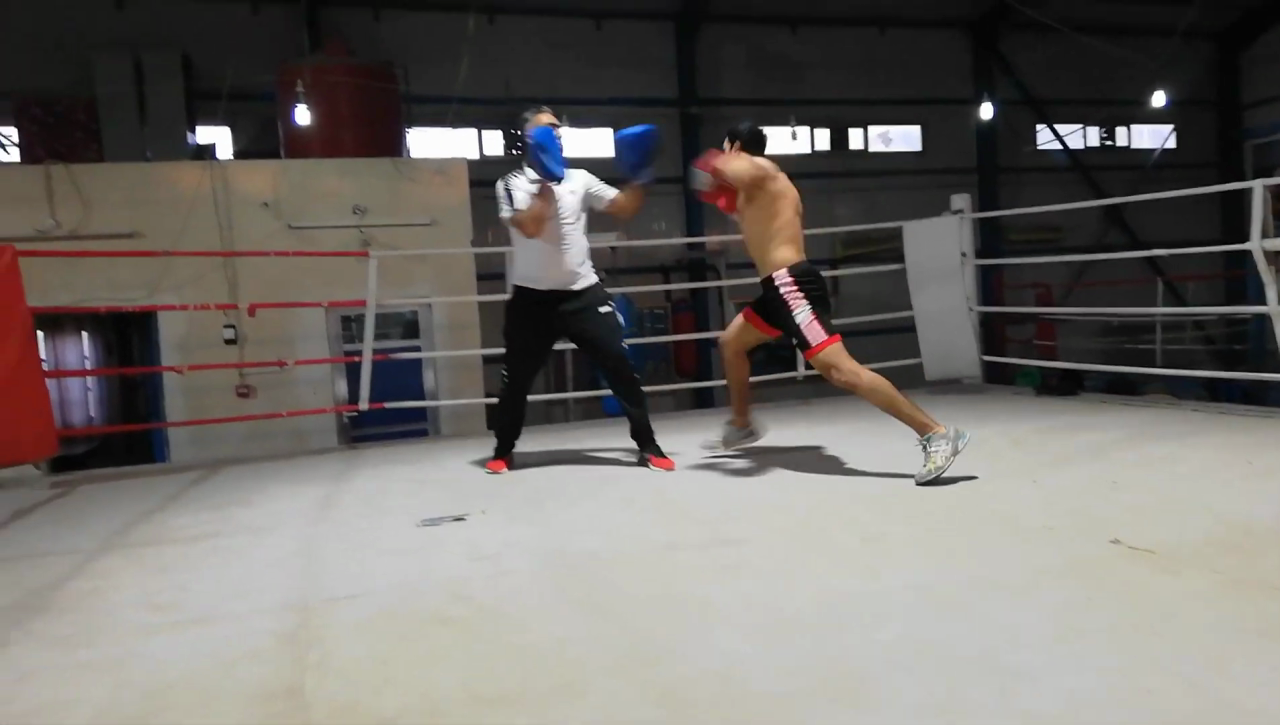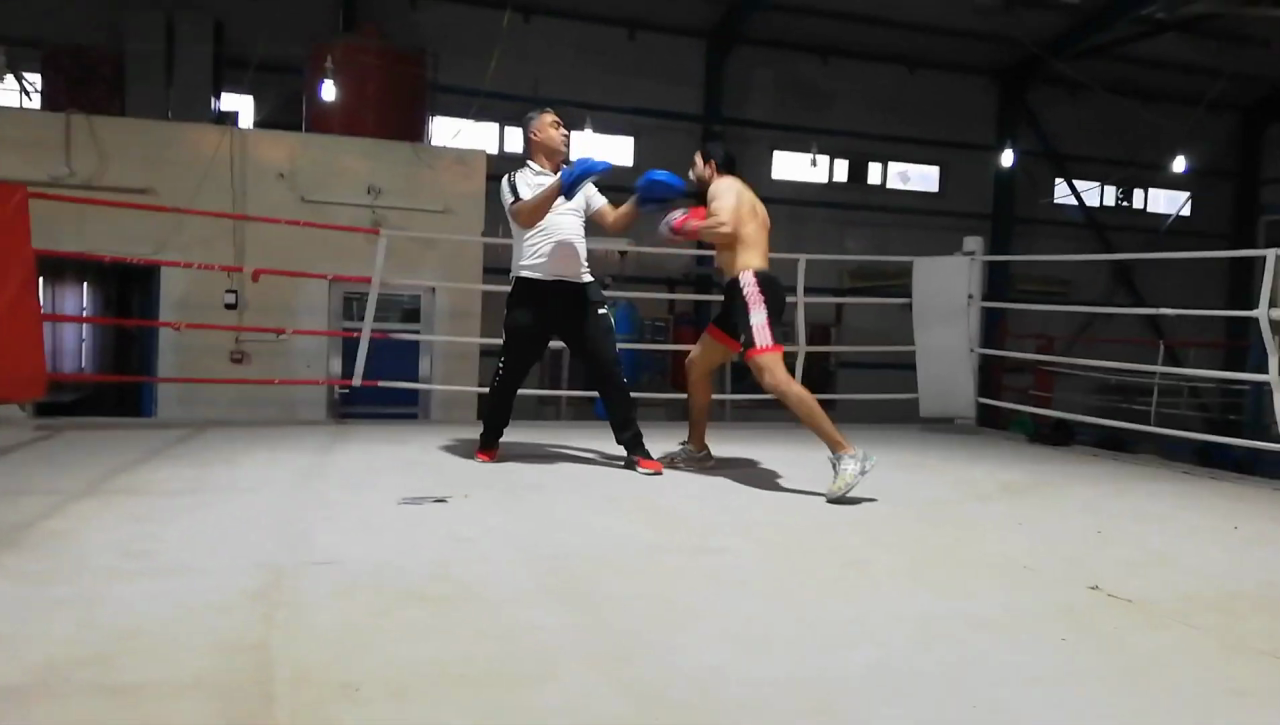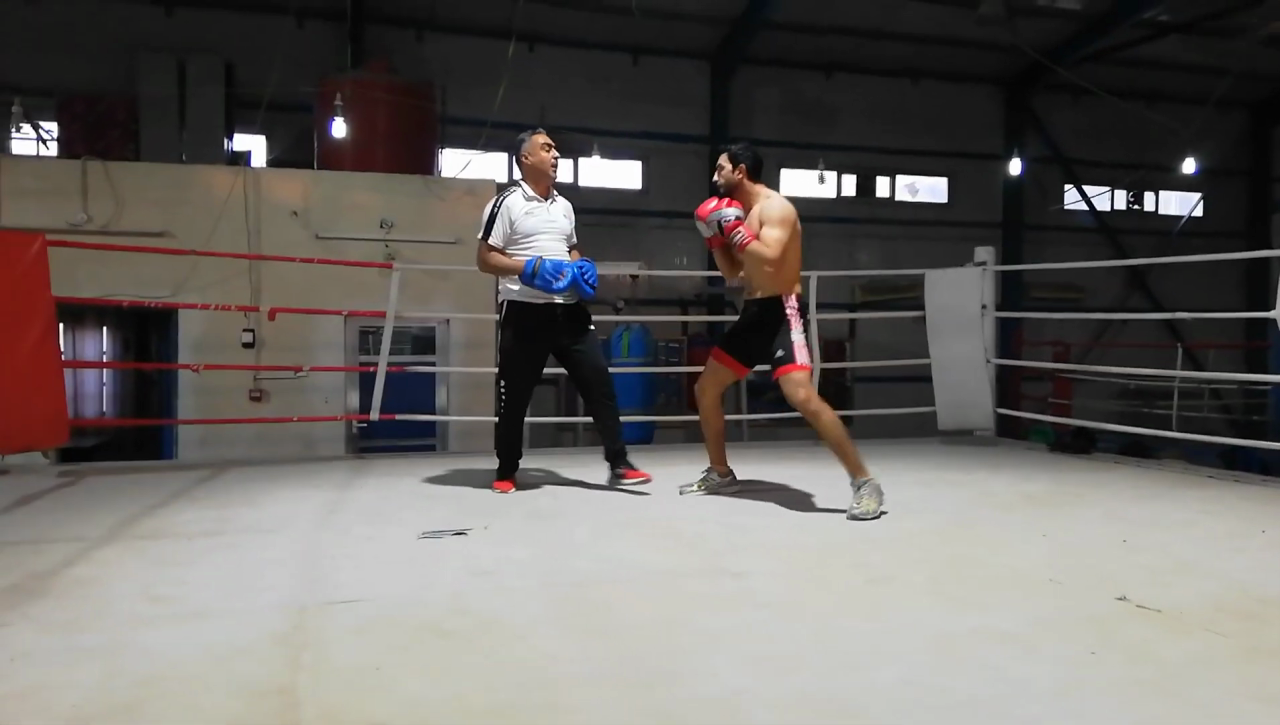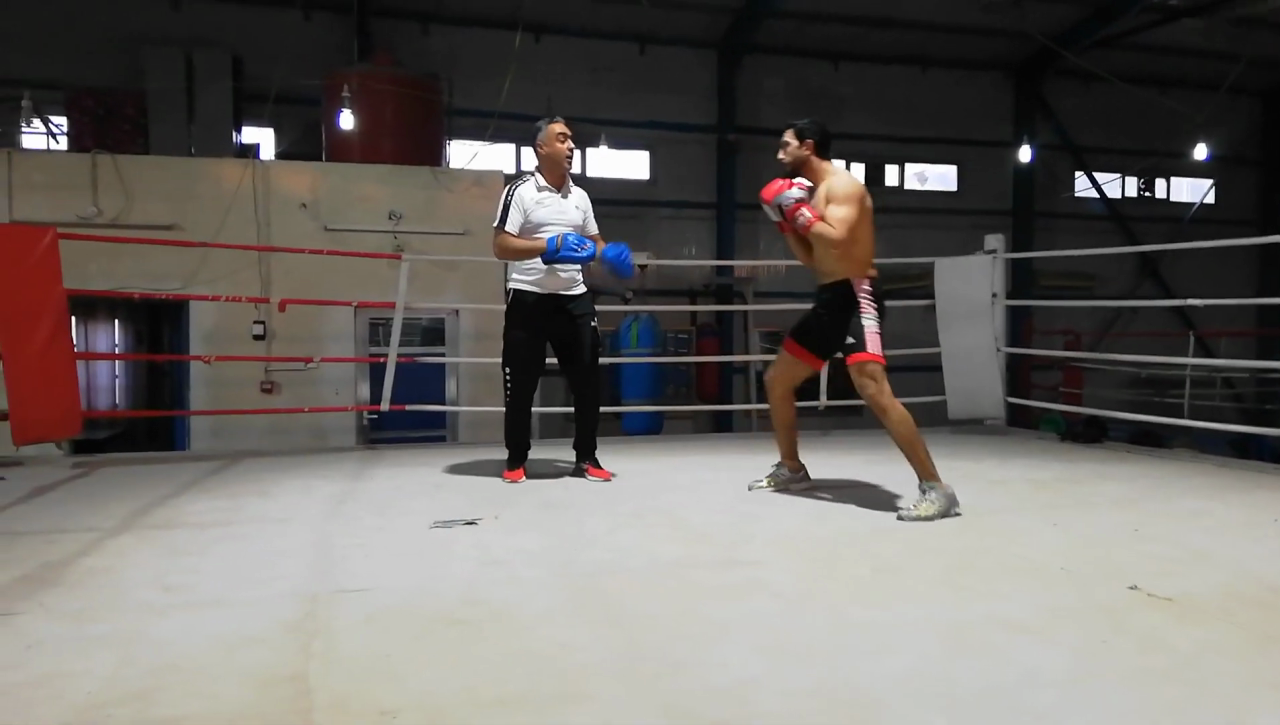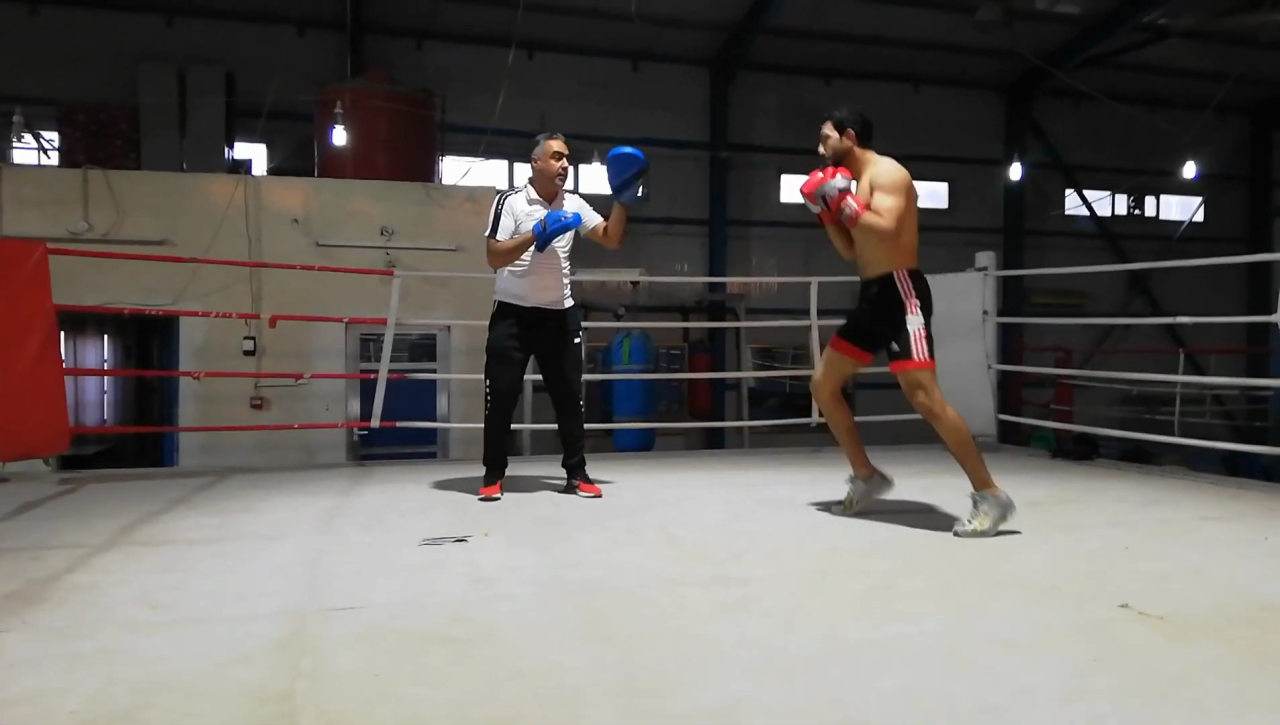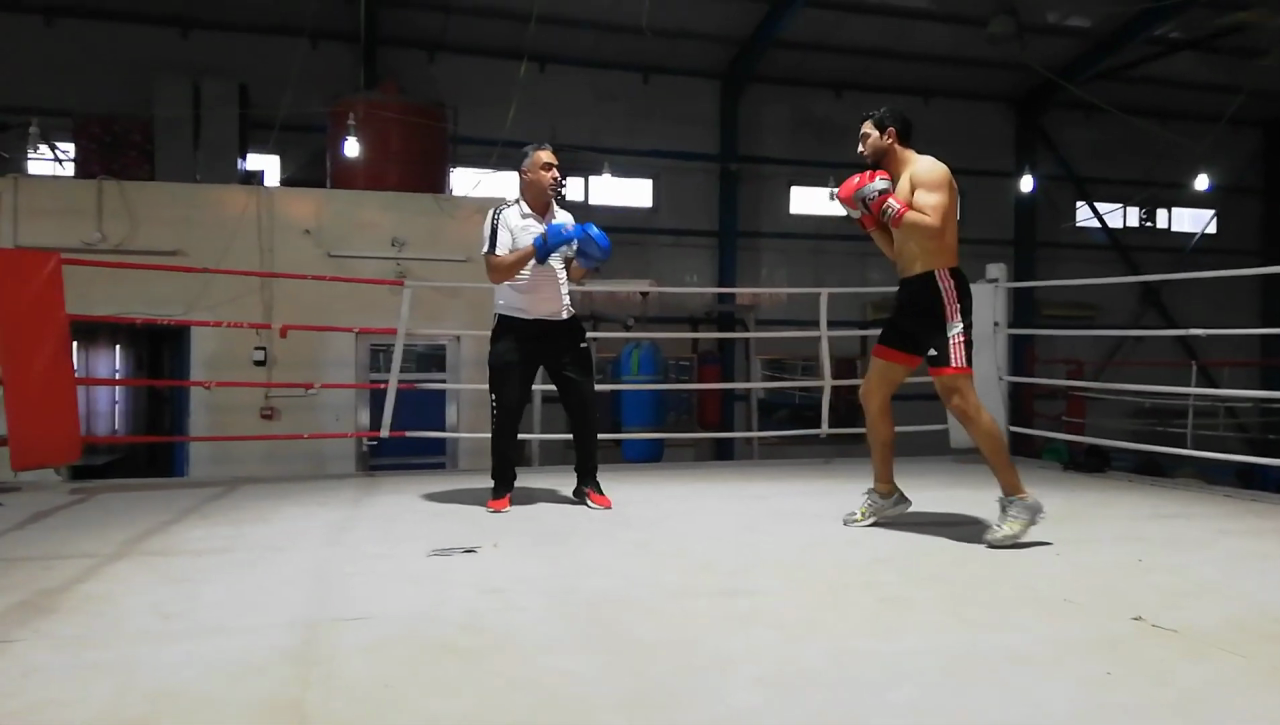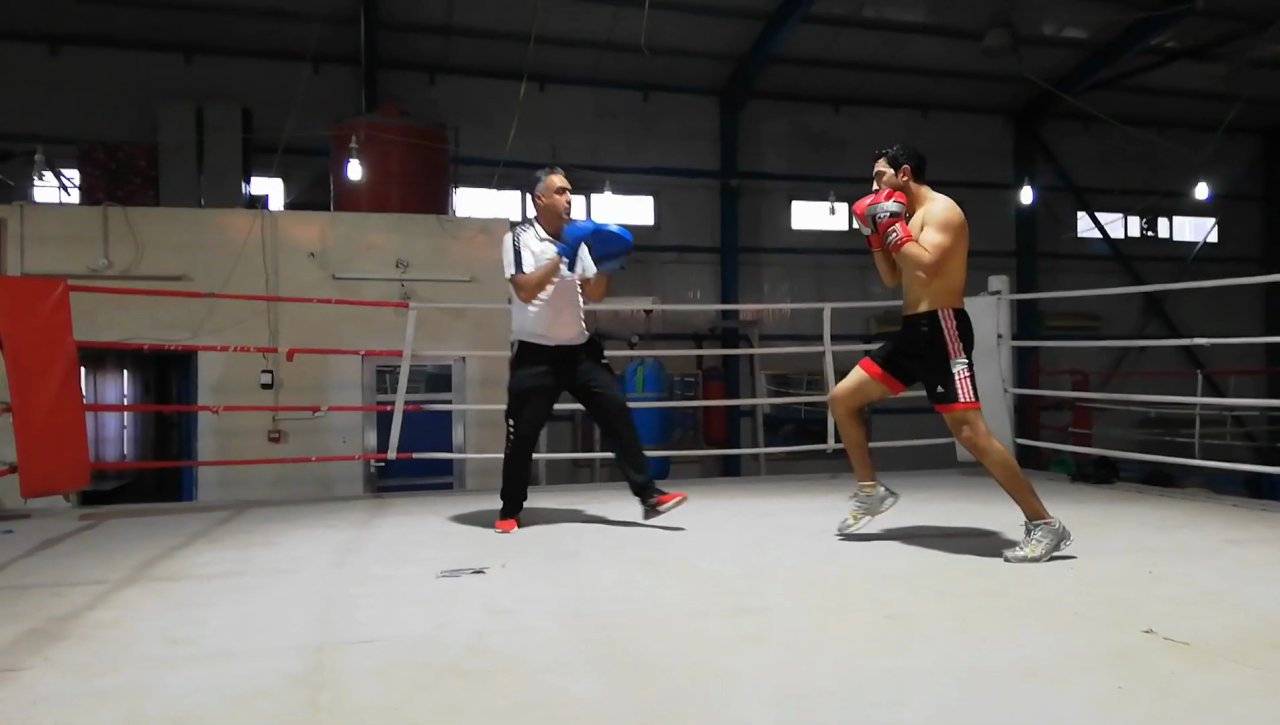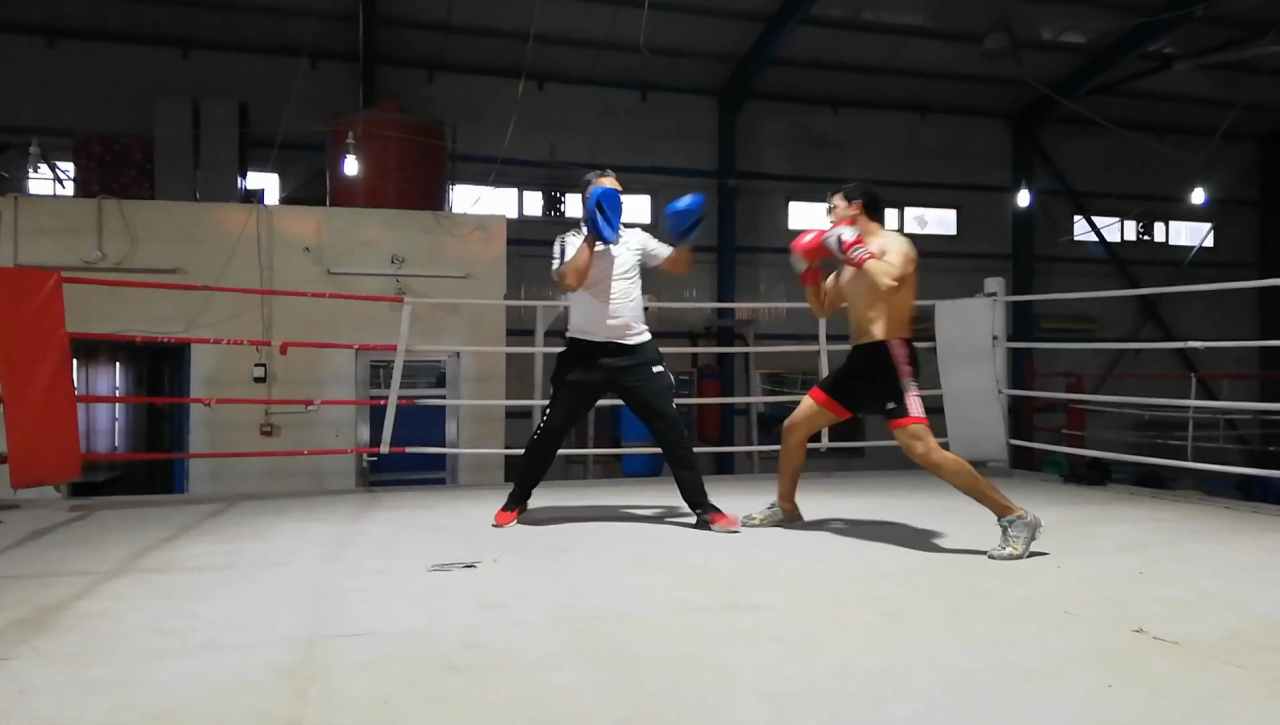
dt=0.3s
person 1, frame 1
left shoulder: (757, 169)
right shoulder: (767, 184)
left elbow: (740, 171)
left wrist: (707, 168)
right wrist: (729, 205)
left hip: (789, 284)
right hip: (779, 285)
left knee: (838, 369)
right knee: (730, 344)
left ankle: (935, 435)
right ankle: (740, 426)
person 1, frame 2
left shoulder: (726, 187)
right shoulder: (745, 201)
left elbow: (726, 228)
left wrist: (687, 226)
right wrist: (702, 231)
left hip: (752, 289)
right hip: (744, 292)
left knee: (773, 378)
right knee: (696, 364)
left ankle: (846, 454)
right ankle: (696, 449)
person 1, frame 3
left shoulder: (775, 207)
right shoulder: (744, 212)
left elbow: (771, 261)
right elbow: (731, 272)
left wrist: (734, 229)
right wrist: (716, 236)
left hip: (782, 311)
right hip: (754, 313)
left knee: (802, 397)
right knee: (707, 389)
left ankle: (865, 482)
right ankle: (718, 472)
person 1, frame 4
left shoulder: (842, 184)
right shoulder: (813, 191)
left elbow: (838, 242)
left wrist: (798, 211)
right wrist: (785, 220)
left hip: (855, 295)
right hip: (829, 299)
left knee: (875, 391)
right knee: (777, 381)
left ankle: (935, 488)
right ankle: (790, 469)
person 1, frame 5
left shoulder: (885, 173)
right shoulder: (856, 182)
left elbow: (884, 231)
left wrist: (842, 201)
right wrist: (826, 211)
left hip: (900, 293)
right hip: (871, 297)
left knee: (924, 398)
right knee: (823, 384)
left ankle: (991, 496)
right ankle: (868, 478)
person 1, frame 6
left shoulder: (928, 170)
right shoulder: (895, 183)
left elbow: (933, 229)
left wrist: (884, 203)
right wrist: (867, 215)
left hip: (940, 292)
right hip: (910, 296)
left knee: (959, 399)
right knee: (872, 395)
left ankle: (1018, 500)
right ankle: (885, 493)
person 1, frame 7
left shoulder: (942, 211)
right shoulder: (914, 218)
left elbow: (925, 267)
right elbow: (892, 278)
left wrist: (893, 224)
right wrist: (876, 232)
left hip: (941, 331)
right hip: (910, 331)
left knee: (973, 437)
right knee: (841, 399)
left ankle: (1042, 524)
right ankle: (870, 490)
person 1, frame 8
left shoulder: (892, 246)
right shoulder: (848, 266)
left elbow: (887, 283)
right elbow: (822, 309)
left wrist: (852, 248)
right wrist: (808, 270)
left hip: (890, 359)
right hip: (859, 360)
left knee: (922, 450)
right knee: (794, 427)
left ankle: (1015, 519)
right ankle: (785, 507)
person 2, frame 1
left shoulder: (578, 178)
right shoulder: (511, 185)
left elbow: (625, 207)
right elbow: (530, 228)
right wrist: (546, 177)
left hip: (582, 294)
right hip: (532, 300)
left knee: (619, 365)
right knee: (516, 379)
left ankle: (647, 446)
right ankle: (503, 450)
person 2, frame 2
left shoulder: (580, 181)
right shoulder: (517, 180)
left elbow: (612, 221)
right elbow: (525, 218)
left wrist: (639, 198)
right wrist: (562, 182)
left hip: (579, 290)
right hip: (533, 291)
left knee: (608, 369)
right knee: (511, 370)
left ankle: (635, 449)
right ankle: (489, 441)
person 2, frame 3
left shoulder: (564, 205)
right shoulder: (506, 203)
right elbow: (485, 259)
left wrist: (583, 268)
right wrist: (527, 268)
left hip: (568, 310)
right hip: (523, 312)
left knee: (598, 382)
right knee: (515, 395)
left ankle: (619, 463)
right ankle: (507, 470)
person 2, frame 4
left shoulder: (579, 195)
right shoulder: (520, 191)
left elbow: (595, 242)
right elbow: (501, 247)
left wrist: (609, 254)
right wrist: (548, 246)
left hip: (574, 301)
right hip: (529, 302)
left knee: (586, 381)
right knee: (521, 383)
left ankle: (586, 458)
right ankle: (516, 460)
person 2, frame 5
left shoulder: (573, 205)
right shoulder: (510, 202)
left elbow: (610, 239)
right elbow: (494, 257)
left wrist: (623, 198)
right wrist: (537, 233)
left hip: (560, 314)
right hip: (512, 315)
left knee: (569, 394)
right knee: (501, 395)
left ankle: (576, 473)
right ankle: (493, 475)
person 2, frame 6
left shoulder: (565, 220)
right shoulder: (503, 216)
right elbow: (495, 272)
left wrist: (586, 261)
right wrist: (538, 246)
left hip: (561, 326)
right hip: (515, 328)
left knee: (583, 402)
right knee: (507, 411)
left ankle: (587, 483)
right ankle: (502, 488)
person 2, frame 7
left shoulder: (577, 240)
right shoulder: (518, 240)
left elbow: (593, 292)
right elbow: (525, 290)
left wrist: (608, 268)
right wrist: (562, 254)
left hip: (578, 349)
right hip: (534, 353)
left knee: (616, 412)
right knee: (522, 434)
left ankle: (648, 493)
right ankle: (509, 510)
person 2, frame 8
left shoulder: (634, 238)
right shoulder: (569, 241)
left elbow: (677, 266)
right elbow: (571, 281)
left wrist: (686, 240)
right wrist: (592, 237)
left hip: (634, 350)
right hip: (585, 352)
left knee: (668, 421)
right knee: (552, 428)
left ankle: (703, 508)
right ankle: (516, 501)
